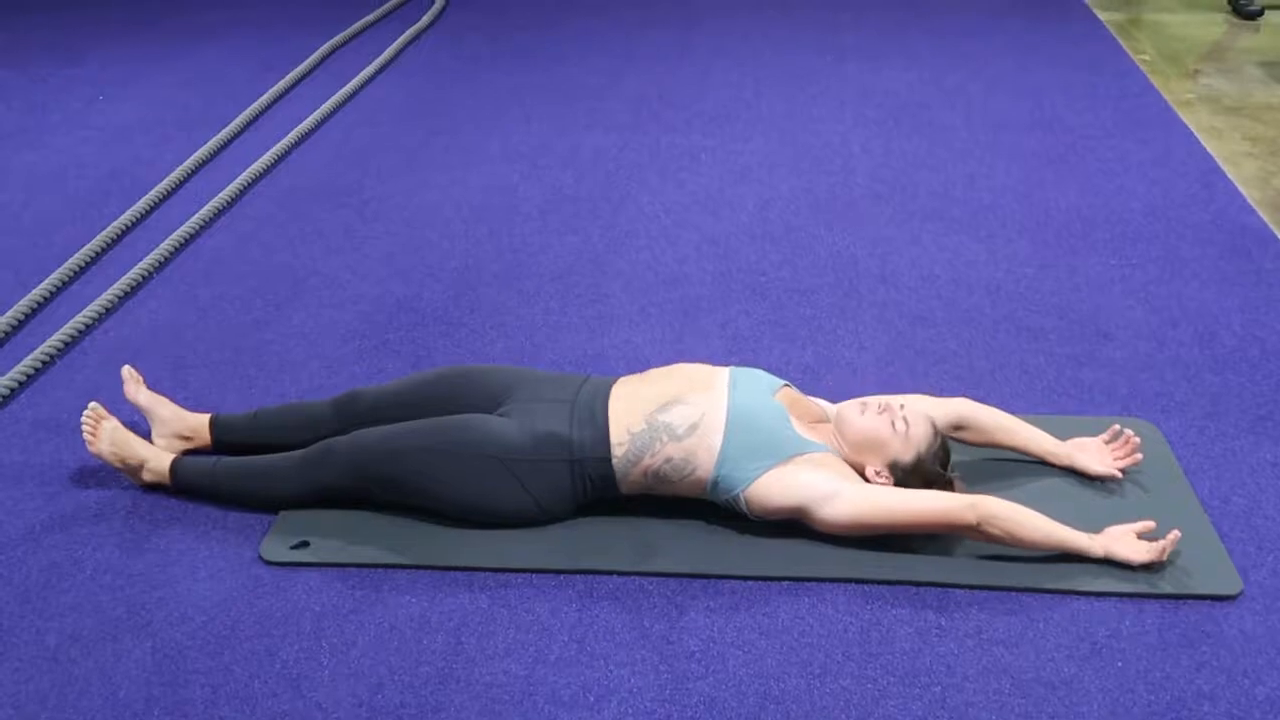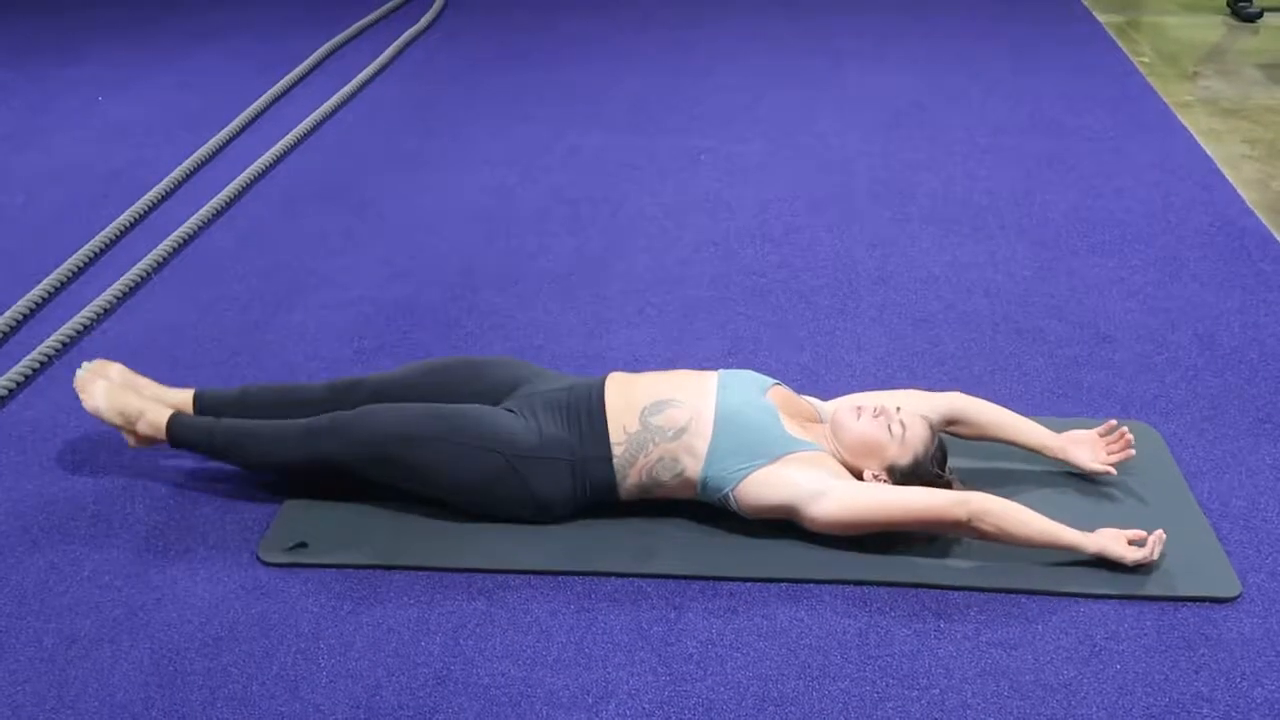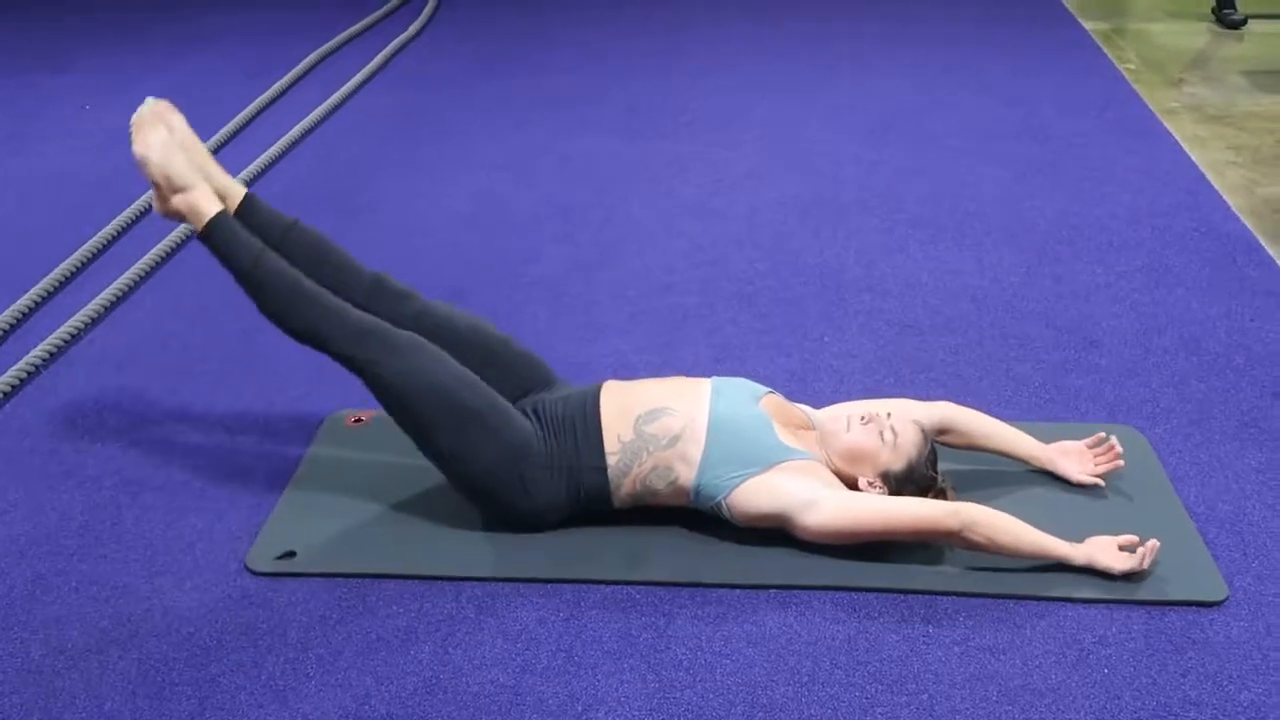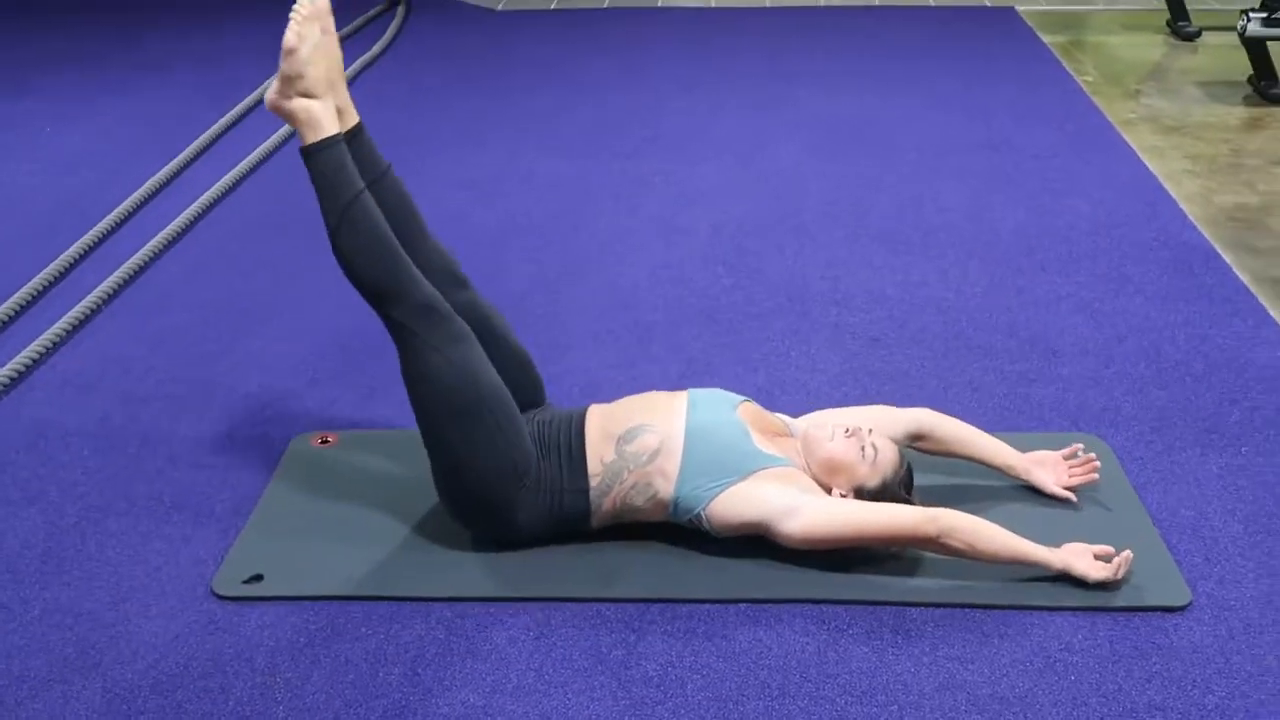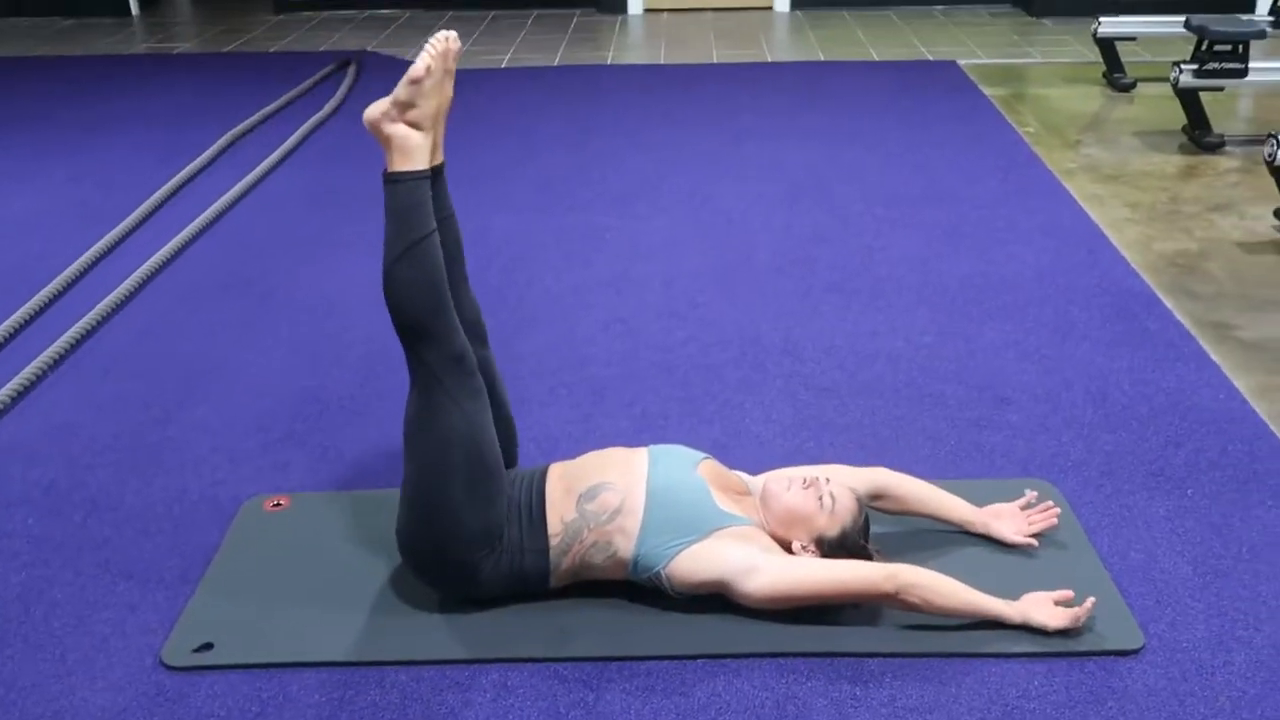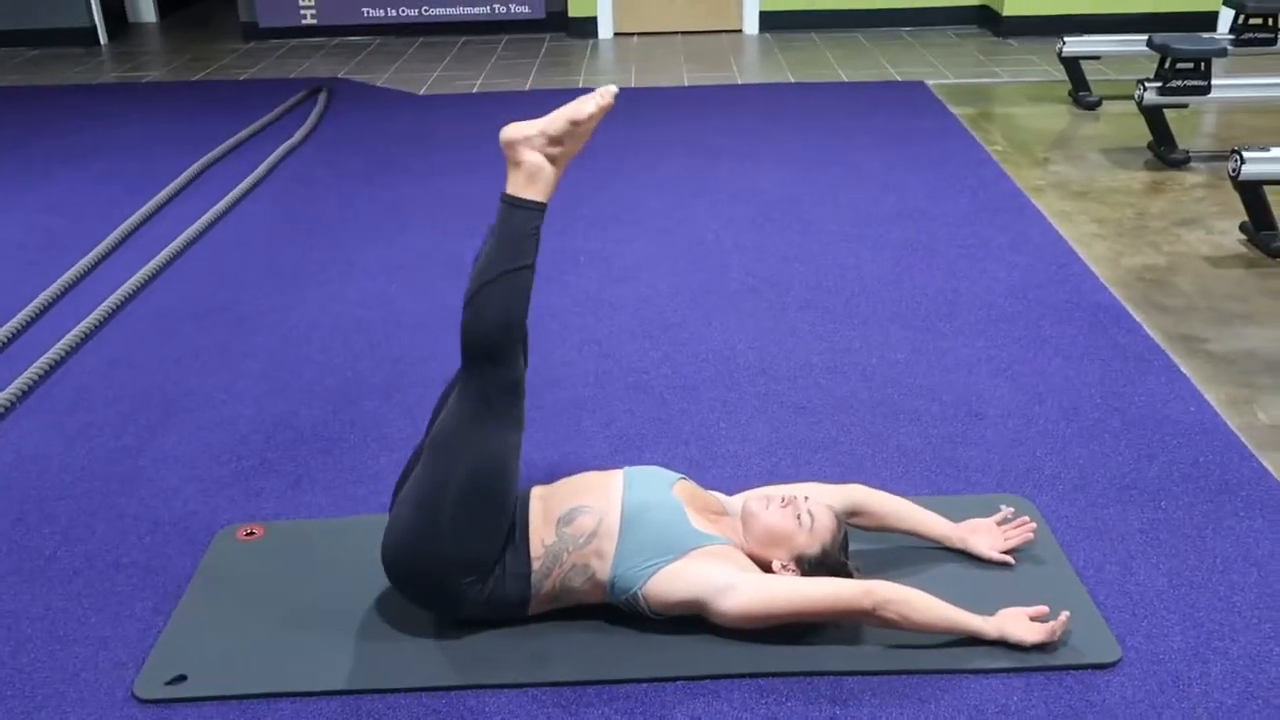
dt=0.7s
person 1, frame 1
left shoulder: (821, 489)
right shoulder: (822, 414)
left elbow: (971, 513)
right elbow: (959, 408)
left wrist: (1101, 546)
right wrist: (1065, 449)
left hip: (549, 466)
right hip: (568, 396)
left knee: (340, 468)
right knee: (362, 408)
left ankle: (161, 469)
right ankle: (194, 427)
person 1, frame 2
left shoulder: (819, 489)
right shoulder: (825, 413)
left elbow: (964, 511)
right elbow: (954, 398)
left wrist: (1097, 543)
right wrist: (1064, 443)
left hip: (548, 465)
right hip: (569, 395)
left knee: (345, 437)
right knee: (362, 392)
left ankle: (162, 424)
right ankle: (178, 401)
person 1, frame 3
left shoulder: (810, 499)
right shoulder: (816, 424)
left elbow: (956, 523)
right elbow: (947, 413)
left wrist: (1077, 552)
right wrist: (1050, 458)
left hip: (537, 474)
right hip: (563, 407)
left knee: (367, 338)
right knee: (393, 307)
left ankle: (202, 206)
right ankle: (219, 192)
person 1, frame 4
left shoulder: (789, 505)
right shoulder: (791, 434)
left elbow: (933, 527)
right elbow: (920, 417)
left wrist: (1057, 559)
right wrist: (1022, 464)
left hip: (515, 494)
right hip: (544, 433)
left knee: (418, 307)
right knee: (441, 285)
left ankle: (318, 119)
person 1, frame 5
left shoulder: (750, 562)
right shoulder: (749, 494)
left elbow: (892, 583)
right elbow: (879, 479)
left wrist: (1015, 612)
right wrist: (981, 520)
left hip: (472, 550)
right hip: (508, 502)
left knee: (439, 349)
left ankle: (408, 145)
person 1, frame 6
left shoulder: (725, 583)
right shoulder: (725, 513)
left elbow: (868, 600)
right elbow: (855, 495)
left wrist: (991, 627)
right wrist: (955, 533)
left hip: (452, 566)
right hip: (481, 527)
left knee: (492, 368)
